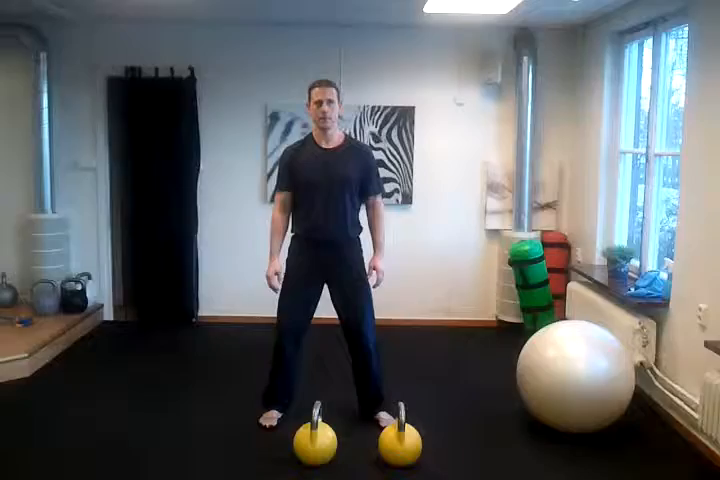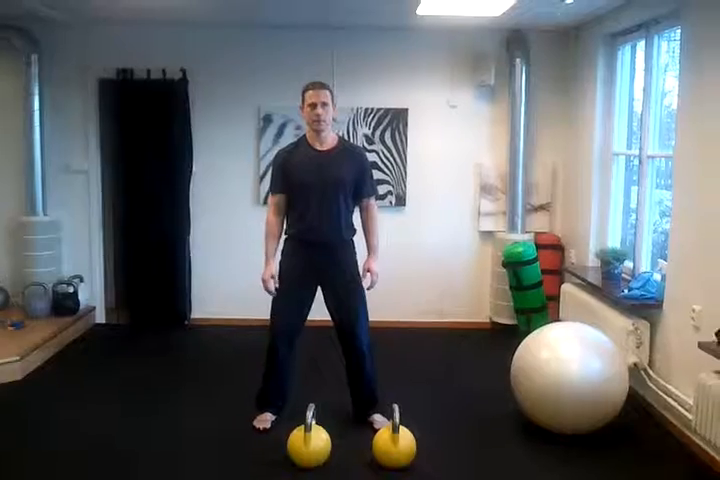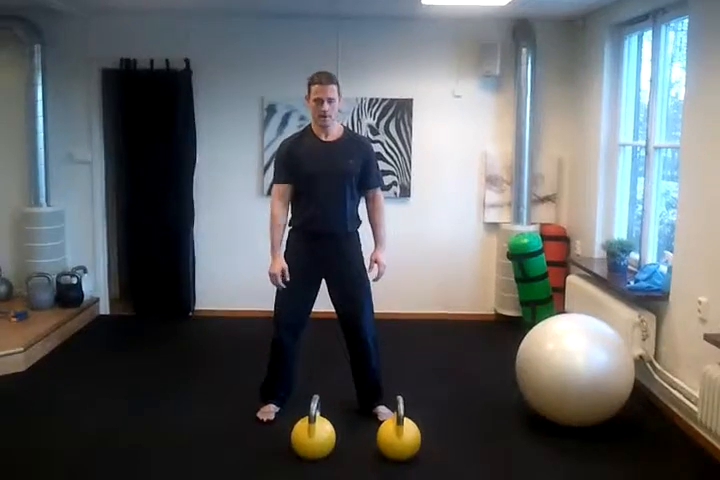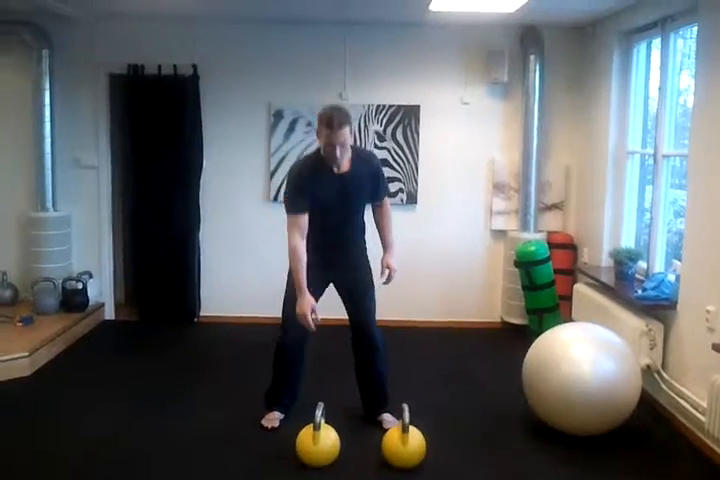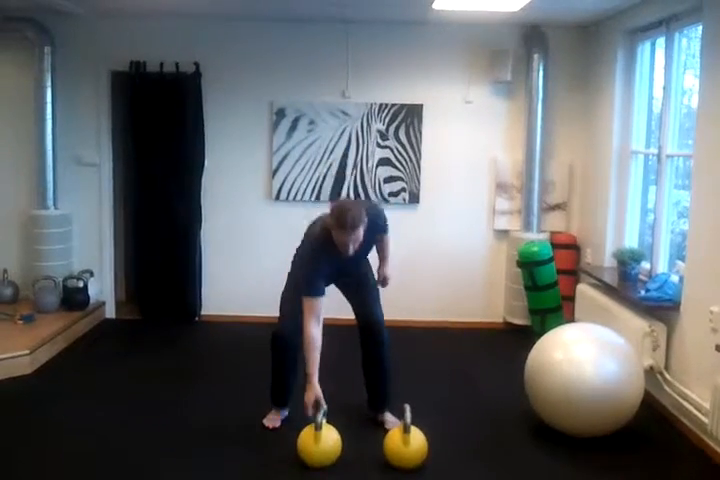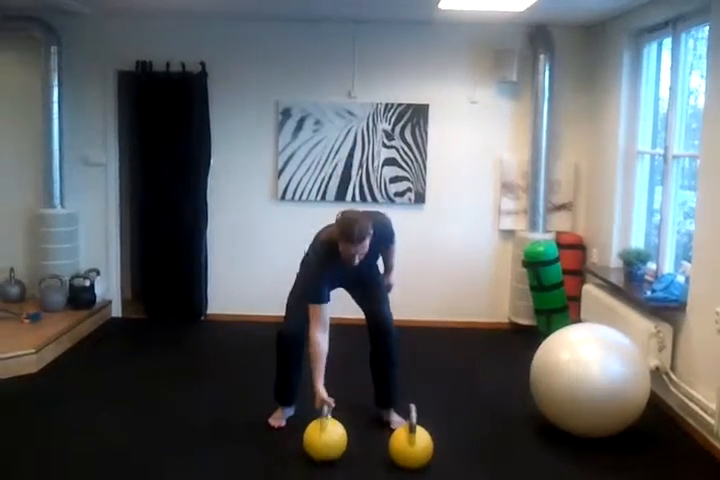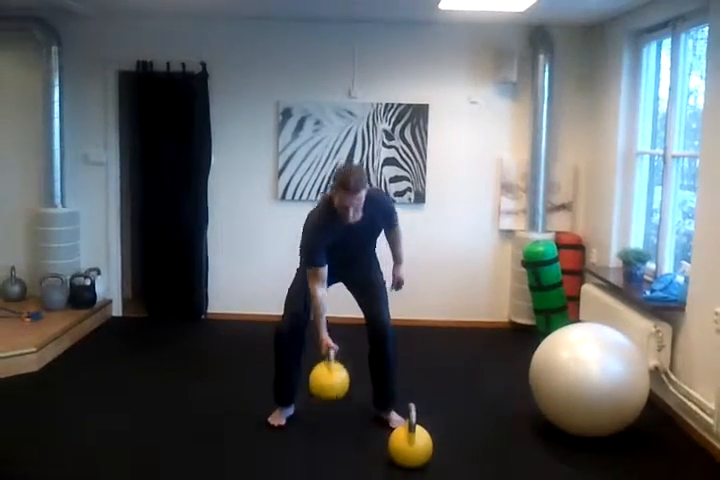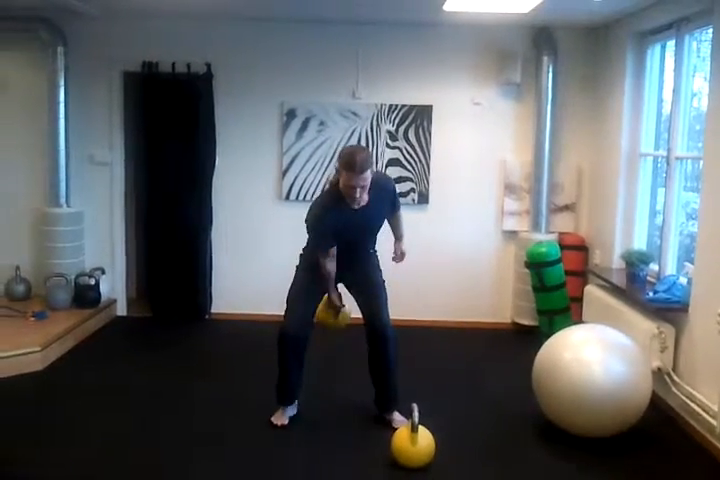
dt=0.3s
person 1, frame 1
left shoulder: (361, 155)
right shoulder: (294, 156)
left elbow: (374, 205)
right elbow: (281, 209)
left wrist: (378, 253)
right wrist: (274, 257)
left hip: (347, 253)
right hip: (304, 253)
left knee: (361, 331)
right knee: (289, 330)
left ankle: (373, 405)
right ankle: (276, 403)
person 1, frame 2
left shoulder: (354, 157)
right shoulder: (287, 158)
left elbow: (368, 208)
right elbow: (276, 211)
left wrist: (373, 255)
right wrist: (269, 260)
left hip: (340, 255)
right hip: (297, 256)
left knee: (355, 333)
right knee: (282, 332)
left ankle: (366, 407)
right ankle: (269, 405)
person 1, frame 3
left shoulder: (360, 147)
right shoulder: (291, 147)
left elbow: (374, 197)
right elbow: (279, 203)
left wrist: (380, 246)
right wrist: (276, 255)
left hip: (345, 247)
right hip: (301, 248)
left knee: (360, 325)
right knee: (287, 324)
left ankle: (372, 400)
right ankle: (273, 397)
person 1, frame 4
left shoulder: (369, 164)
right shoulder: (302, 173)
left elbow: (381, 205)
right elbow: (296, 236)
left wrist: (388, 250)
right wrist: (303, 292)
left hip: (352, 254)
right hip: (312, 257)
left knee: (367, 329)
right knee: (292, 330)
left ankle: (377, 407)
right ankle: (278, 405)
person 1, frame 5
left shoulder: (373, 215)
right shoulder: (314, 247)
right elbow: (313, 323)
left wrist: (384, 264)
right wrist: (312, 382)
left hip: (357, 269)
right hip: (310, 268)
left knee: (374, 326)
right knee: (285, 333)
left ankle: (380, 407)
right ankle: (280, 405)
person 1, frame 6
left shoulder: (381, 225)
right shoulder: (320, 256)
right elbow: (319, 330)
left wrist: (389, 273)
right wrist: (318, 386)
left hip: (366, 273)
right hip: (317, 274)
left knee: (384, 328)
right knee: (290, 332)
left ankle: (386, 407)
right ankle: (285, 404)
person 1, frame 7
left shoulder: (381, 201)
right shoulder: (317, 223)
left elbow: (392, 228)
right elbow: (317, 284)
left wrist: (398, 264)
right wrist: (322, 334)
left hip: (363, 264)
right hip: (319, 268)
left knee: (382, 327)
right knee: (289, 328)
left ankle: (385, 406)
right ankle: (284, 404)
person 1, frame 8
left shoulder: (385, 186)
right shoulder: (323, 209)
left elbow: (394, 211)
right elbow: (326, 259)
left wrist: (400, 241)
right wrist: (332, 293)
left hip: (363, 260)
right hip: (319, 262)
left knee: (382, 328)
right knee: (292, 330)
left ankle: (388, 407)
right ankle: (287, 403)
